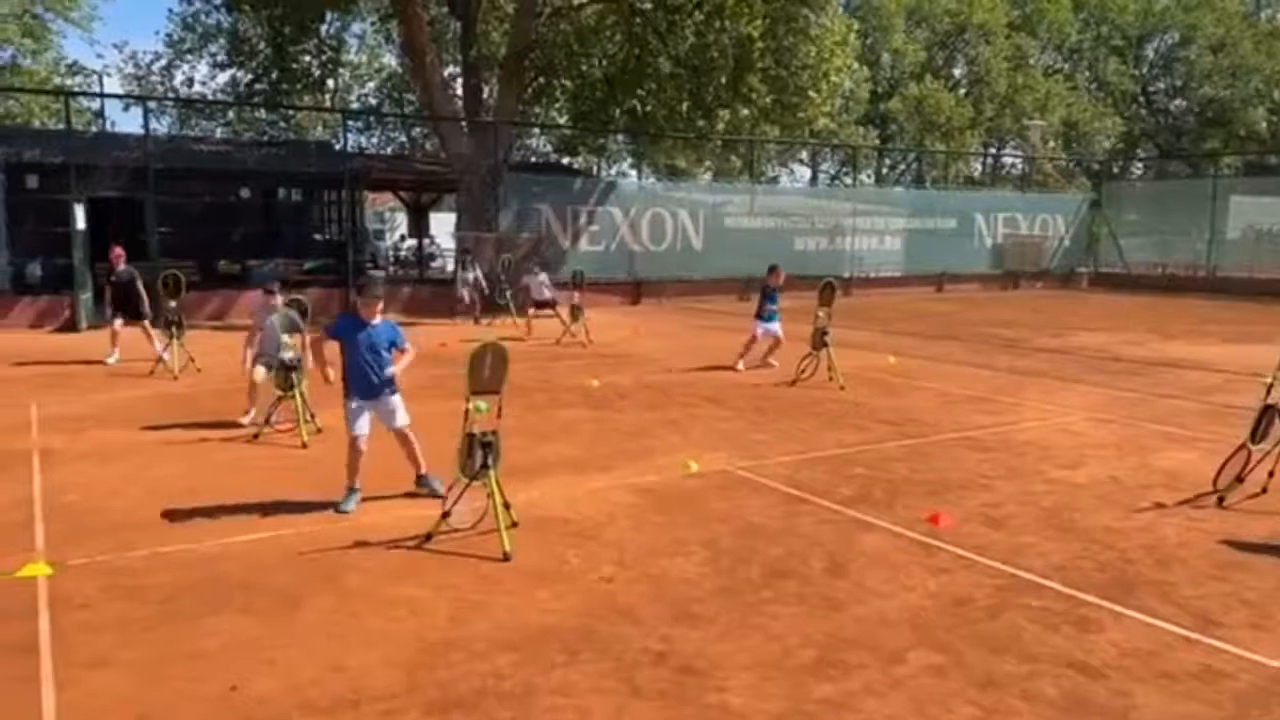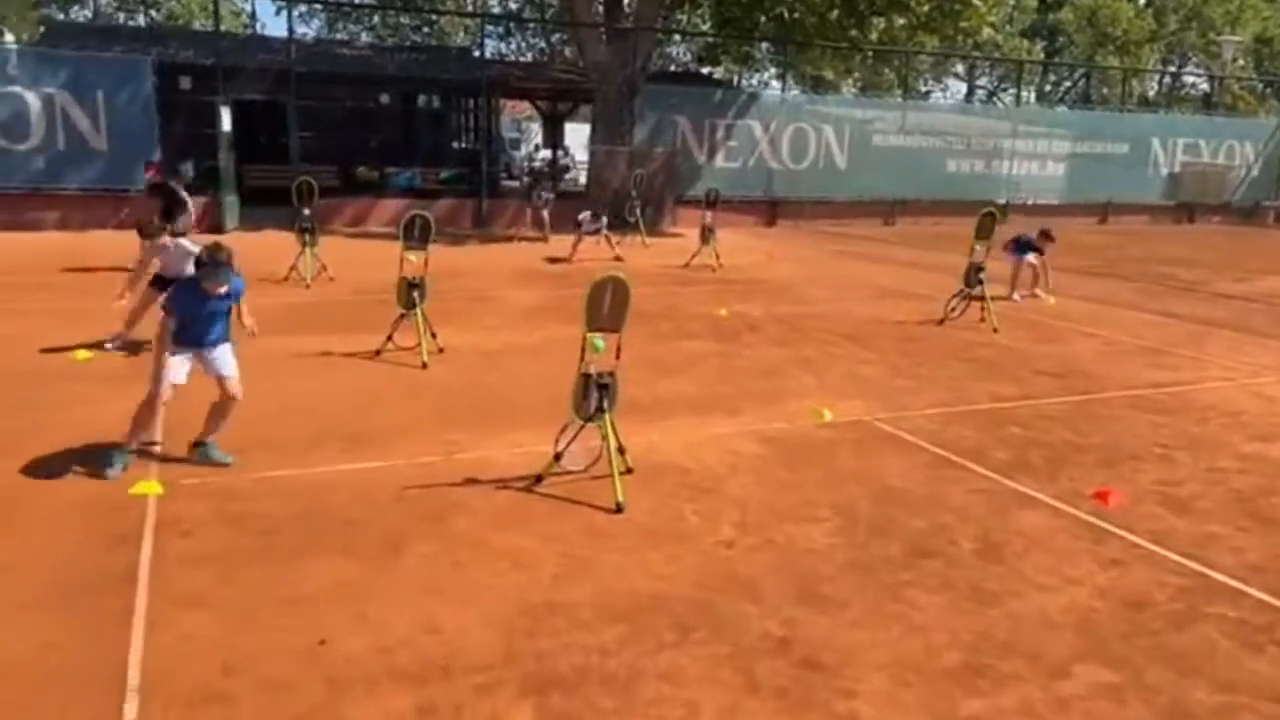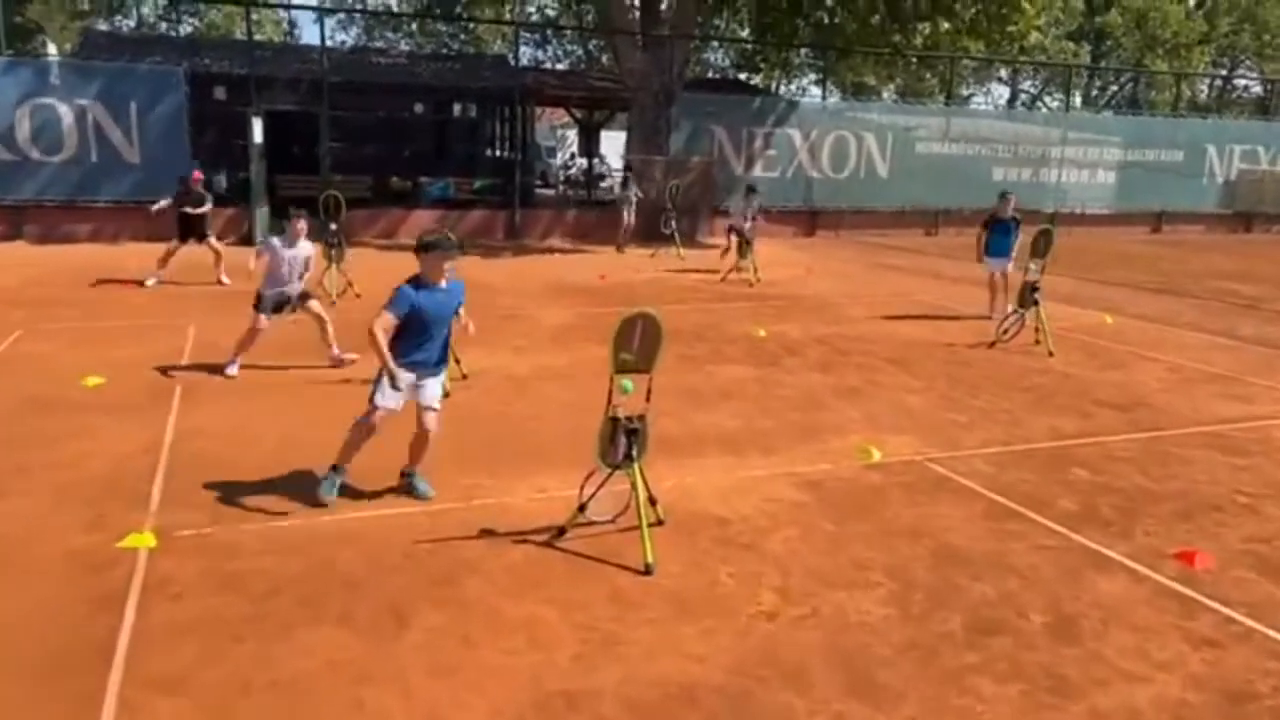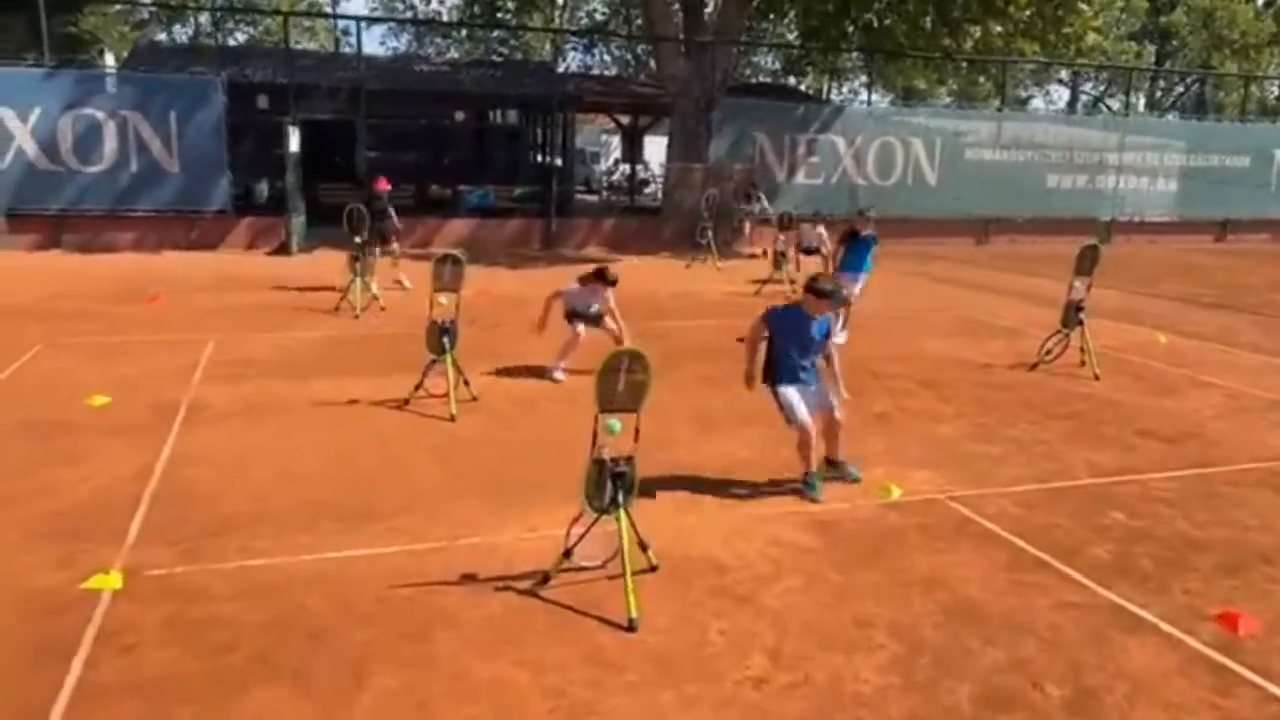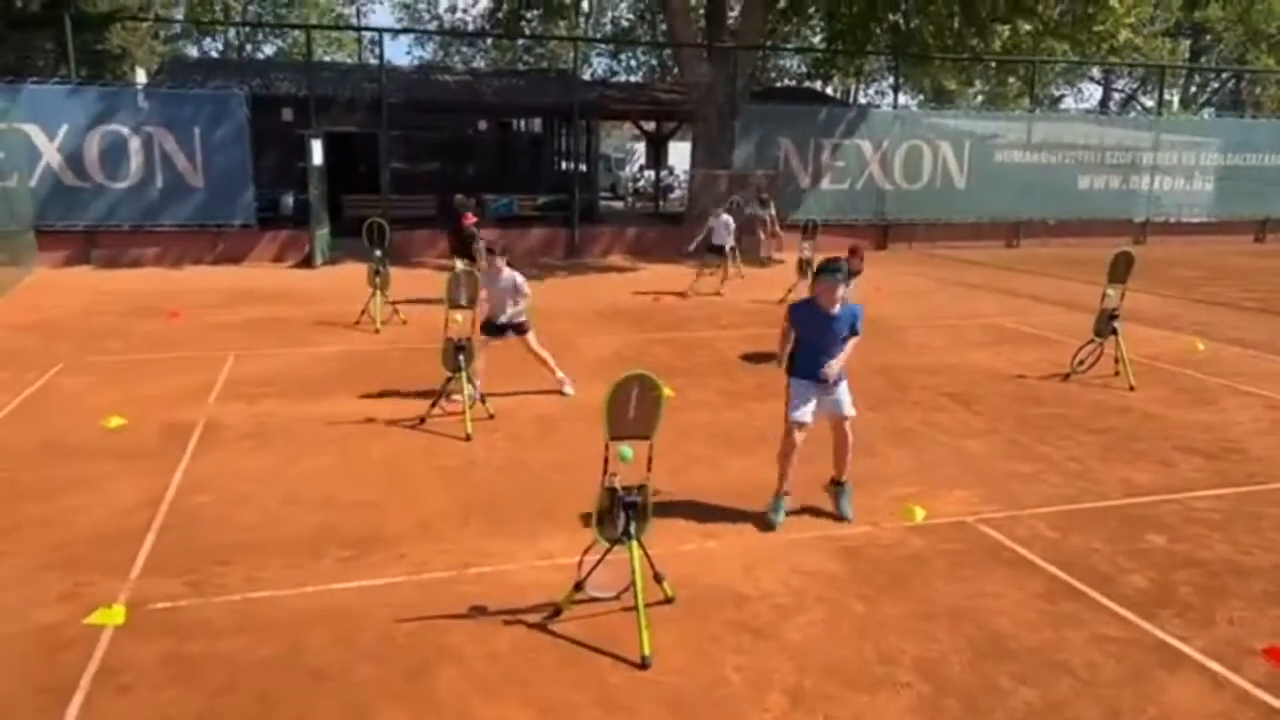
dt=1s
person 1, frame 1
left shoulder: (389, 327)
right shoulder: (344, 323)
left elbow: (408, 351)
right elbow: (317, 341)
left wrist: (397, 368)
right wrist: (325, 367)
left hip: (386, 392)
right hip: (357, 395)
left knee: (406, 435)
right knee: (358, 445)
left ankle: (422, 477)
right ankle: (353, 490)
person 1, frame 2
left shoulder: (235, 285)
right shoulder: (182, 291)
right elbow: (165, 330)
left wrist: (244, 316)
right wrist: (160, 376)
left hip: (216, 343)
right hip: (180, 344)
left knee: (233, 393)
right knee: (158, 396)
left ankle: (203, 444)
right ankle: (126, 450)
person 1, frame 3
left shoulder: (456, 287)
right shoulder: (408, 293)
right elbow: (376, 330)
left wrist: (465, 321)
right wrist: (390, 368)
left hip: (434, 369)
right hip: (401, 367)
left knee: (427, 427)
right knee: (372, 420)
left ankle: (410, 474)
right ankle: (337, 472)
person 1, frame 4
left shoulder: (825, 320)
right shoulder: (779, 314)
left elbow: (829, 352)
right elbow: (754, 334)
left wrist: (839, 386)
right wrist: (750, 368)
left hip: (811, 378)
right hip: (784, 382)
left knee: (835, 419)
right knee: (807, 429)
left ankle: (833, 463)
right ankle: (811, 477)
person 1, frame 5
left shoulder: (853, 312)
right shoulder: (801, 310)
right elbow: (788, 328)
left wrist: (840, 361)
right wrist: (781, 354)
left hip: (834, 380)
right hip: (803, 380)
left knee: (844, 433)
right knee: (793, 436)
left ankle: (839, 485)
right ankle: (780, 496)
